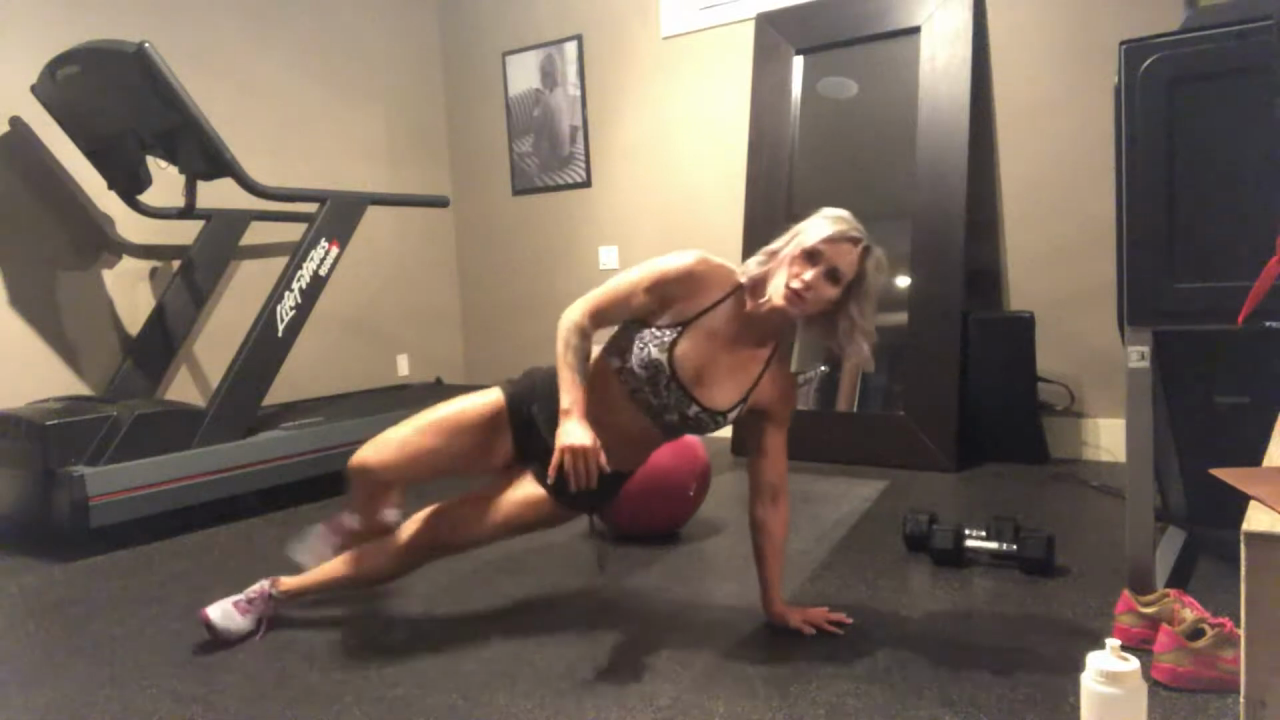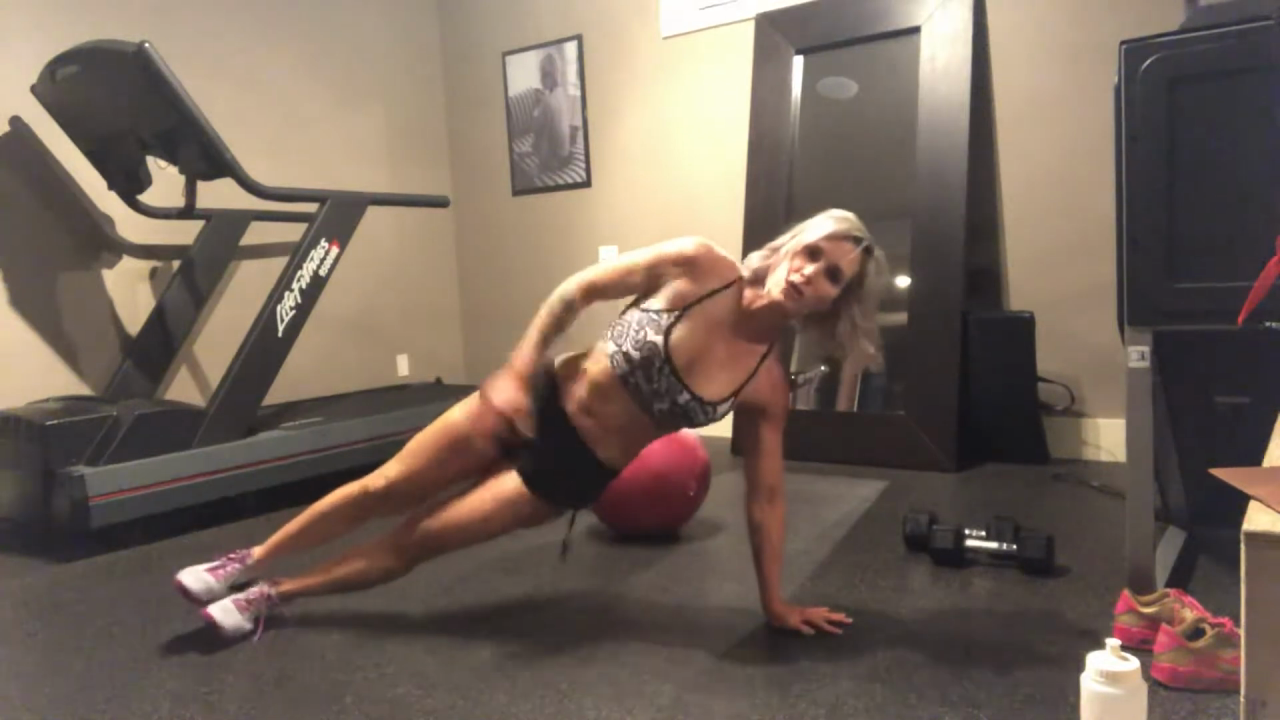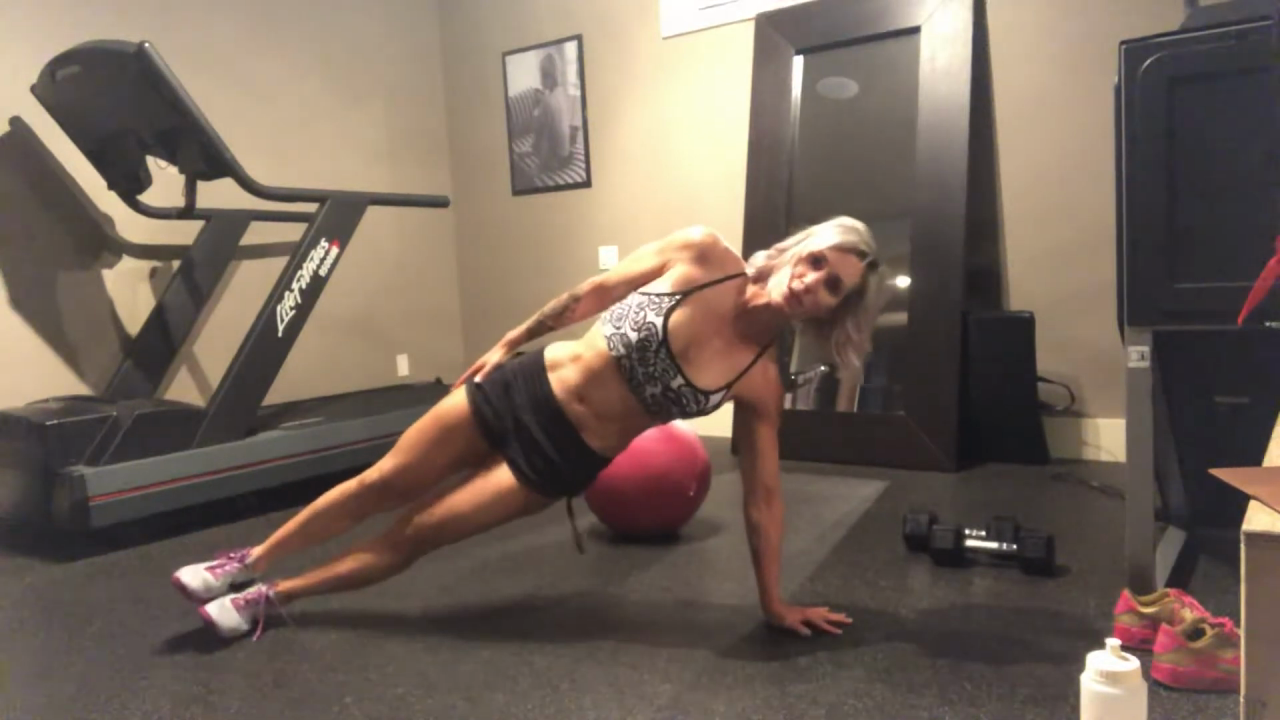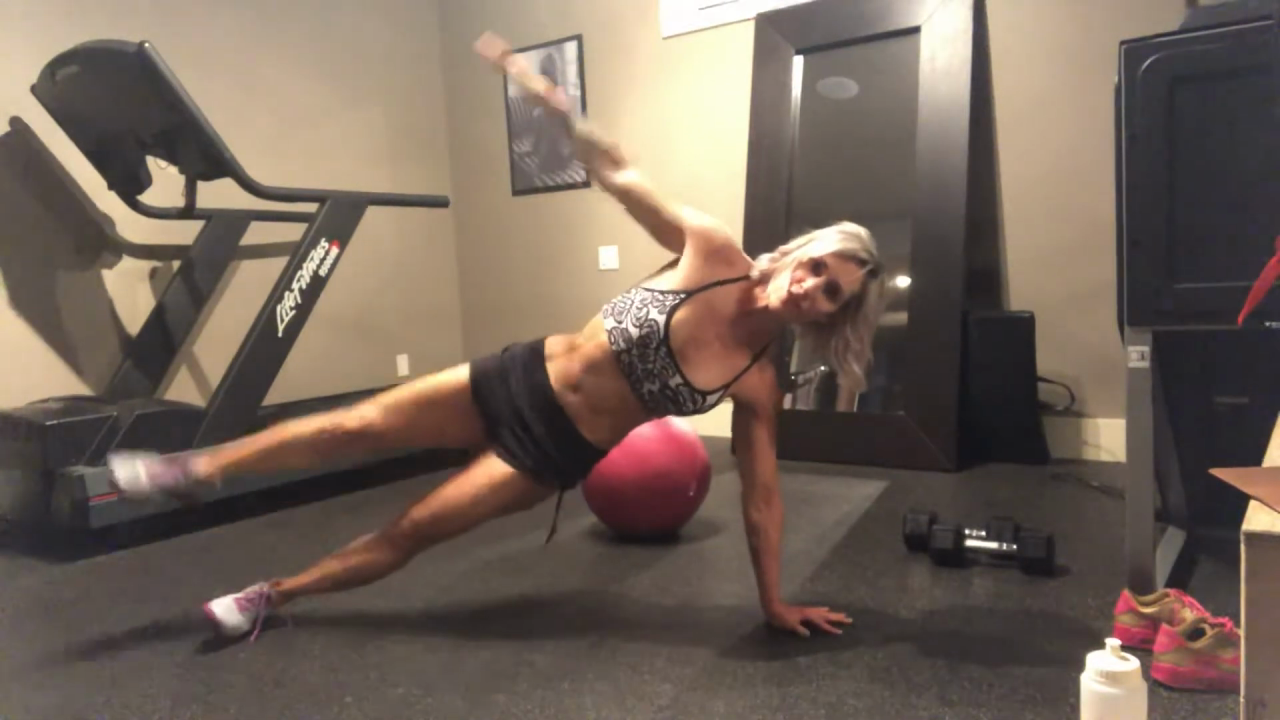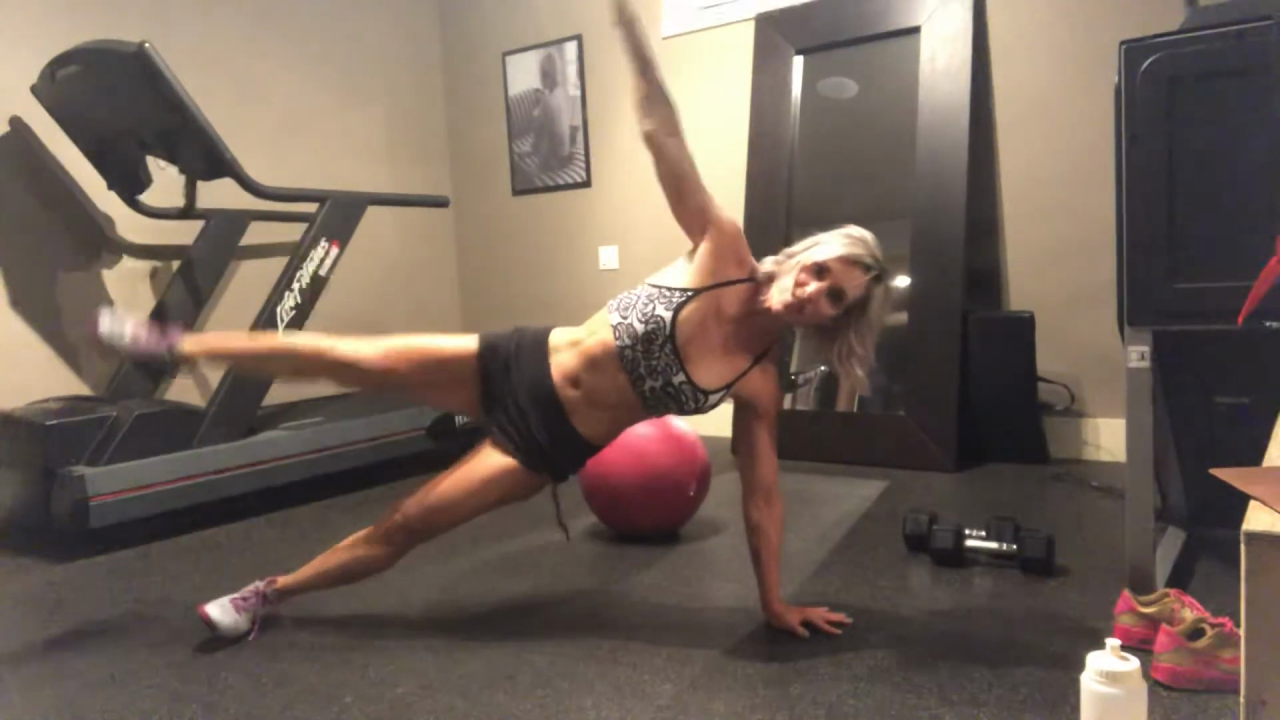
dt=1s
person 1, frame 1
left shoulder: (775, 385)
right shoulder: (698, 277)
left elbow: (768, 498)
right elbow: (576, 318)
left wrist: (775, 603)
right wrist: (572, 414)
left hip: (584, 473)
right hip: (545, 403)
left knee: (430, 535)
right knee: (373, 466)
left ankle: (278, 590)
right ankle: (365, 526)
person 1, frame 2
left shoulder: (768, 384)
right shoulder: (699, 265)
left elbow: (765, 496)
right elbow: (579, 286)
left wrist: (775, 603)
right wrist: (517, 370)
left hip: (573, 470)
right hip: (544, 405)
left knee: (416, 540)
right knee: (385, 491)
left ankle: (271, 595)
right ankle: (253, 560)
person 1, frame 3
left shoulder: (761, 382)
right shoulder: (702, 254)
left elbow: (763, 493)
right elbow: (593, 293)
left wrist: (775, 601)
right wrist: (509, 341)
left hip: (563, 458)
right hip: (523, 388)
left knee: (412, 535)
right knee: (382, 485)
left ankle: (271, 595)
right ankle: (249, 561)
person 1, frame 4
left shoulder: (756, 385)
right shoulder: (712, 251)
left elbow: (759, 497)
right elbow: (613, 170)
left wrist: (777, 603)
right wrist: (538, 91)
left hip: (556, 449)
right hip: (521, 378)
left knee: (408, 533)
right knee: (356, 427)
left ankle: (272, 596)
right ankle: (193, 469)
person 1, frame 5
left shoulder: (756, 383)
right shoulder: (724, 251)
left elbow: (760, 493)
right elbow: (663, 136)
left wrist: (776, 604)
left hip: (551, 444)
right hip: (520, 365)
left knee: (406, 524)
right knee: (347, 361)
left ankle: (269, 592)
right ankle: (182, 343)
